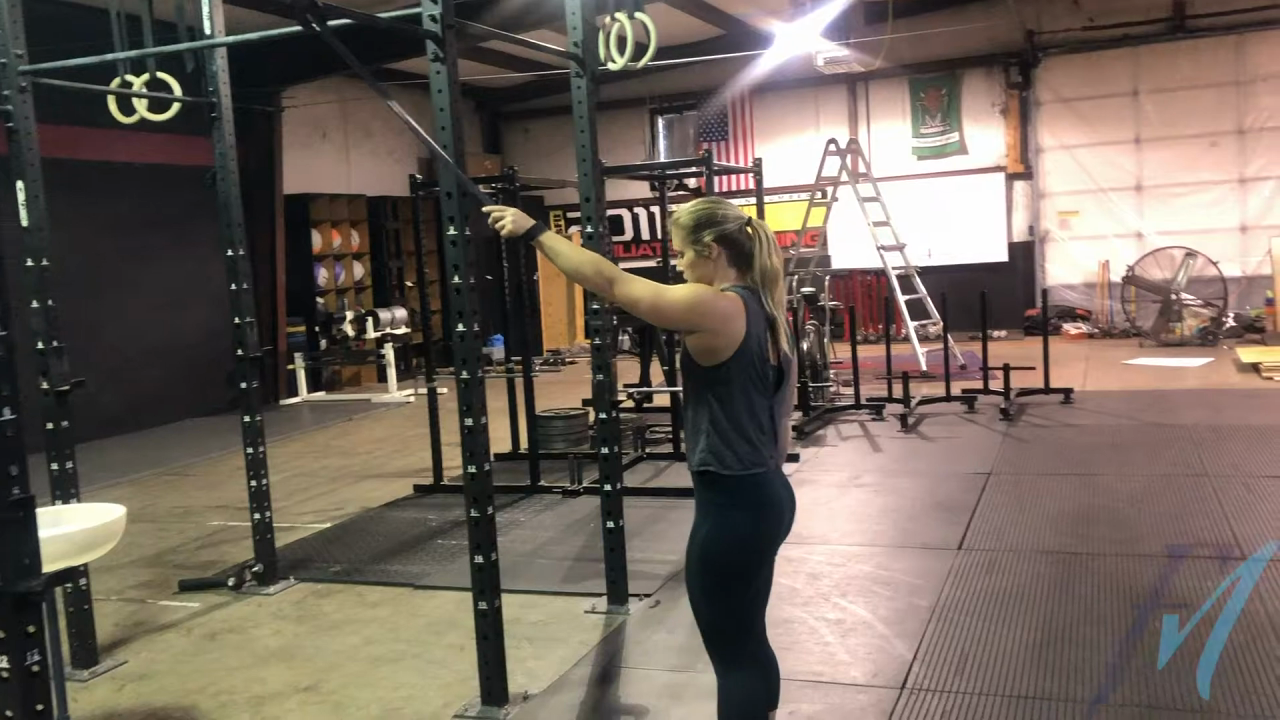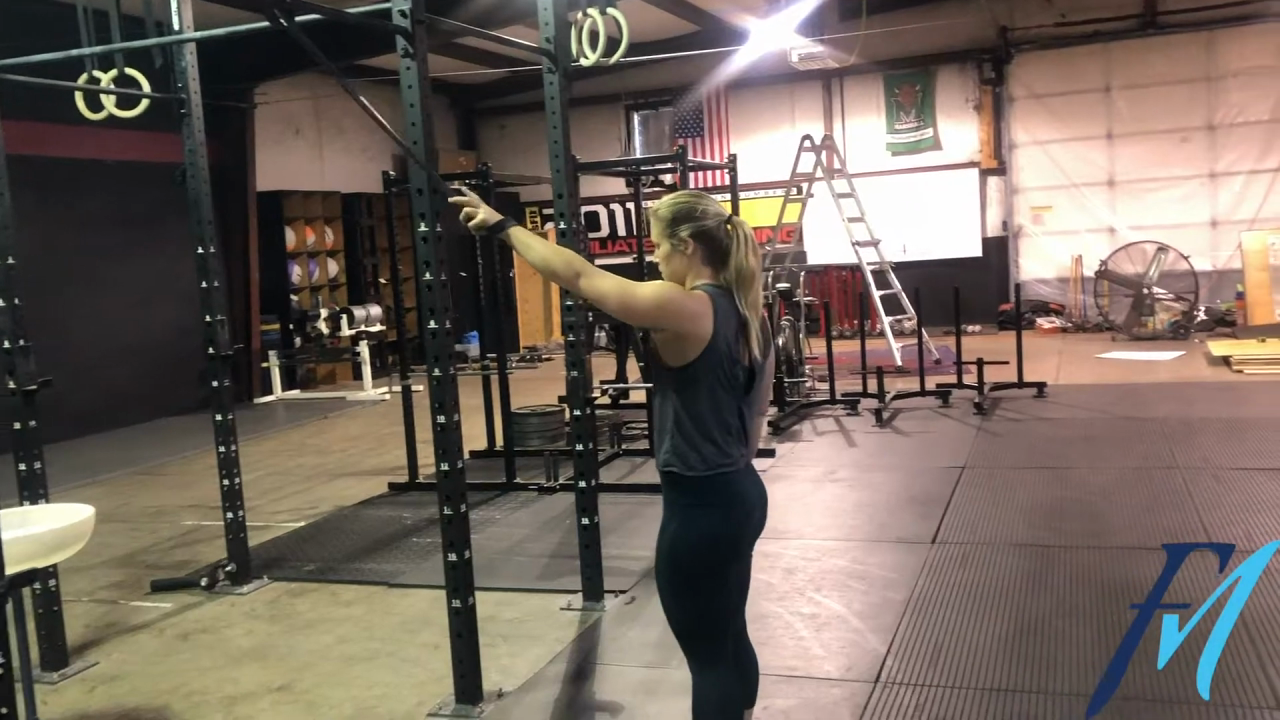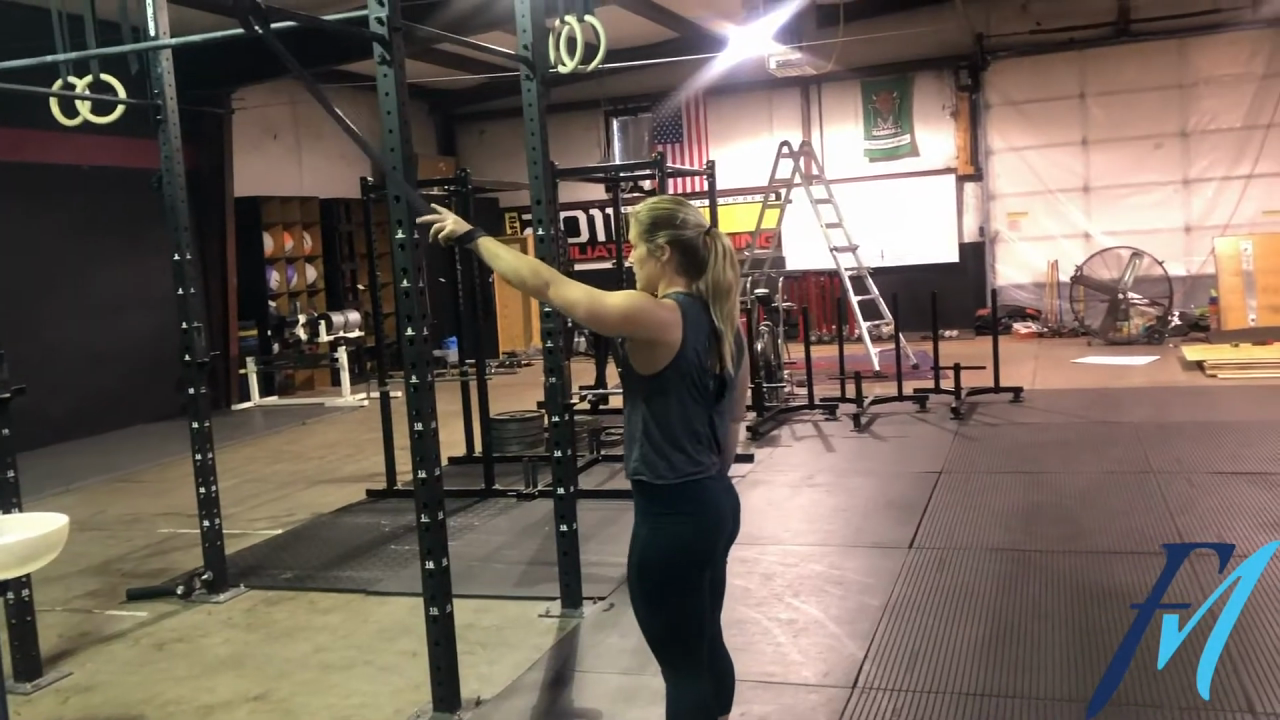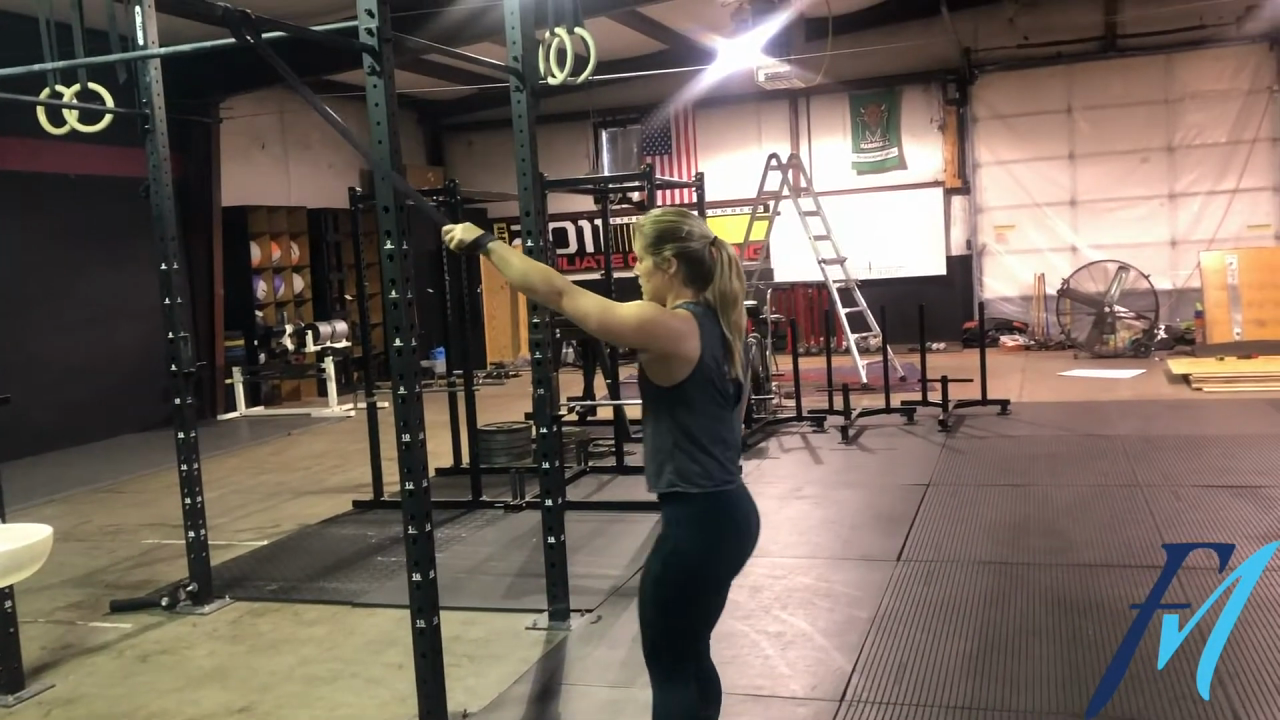
dt=0.4s
person 1, frame 1
left shoulder: (715, 308)
right shoulder: (767, 313)
left elbow: (610, 281)
left wrist: (534, 231)
left hip: (731, 505)
right hip: (768, 497)
left knee: (733, 657)
right knee: (748, 643)
person 1, frame 2
left shoulder: (682, 309)
right shoulder: (748, 313)
left elbow: (577, 274)
left wrist: (502, 224)
left hip: (700, 505)
right hip: (742, 495)
left knee: (708, 655)
right knee: (729, 639)
person 1, frame 3
left shoulder: (654, 318)
right shoulder: (722, 321)
left elbow: (547, 284)
left wrist: (472, 236)
left hip: (671, 514)
right hip: (715, 504)
left knee: (682, 664)
right knee: (704, 646)
person 1, frame 4
left shoulder: (668, 328)
right shoulder: (717, 326)
left elbow: (558, 293)
left wrist: (483, 242)
left hip: (699, 522)
right hip: (727, 514)
left knee: (670, 672)
right knee: (686, 658)
